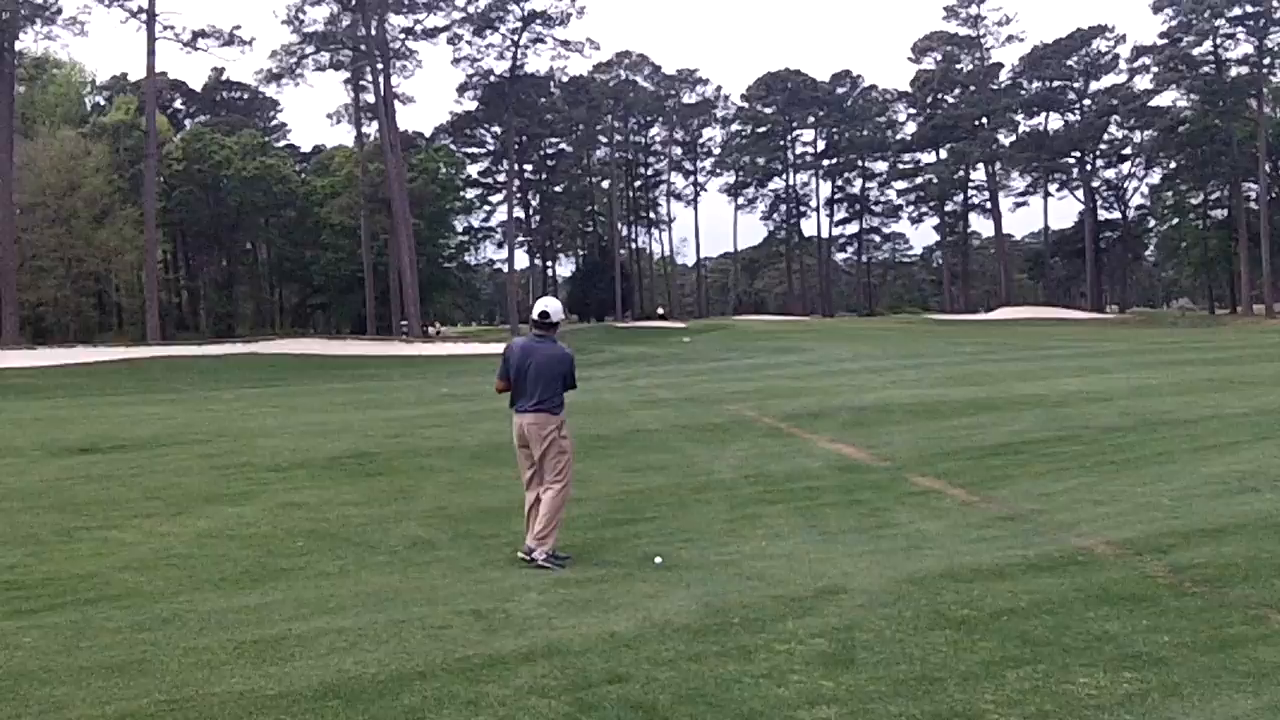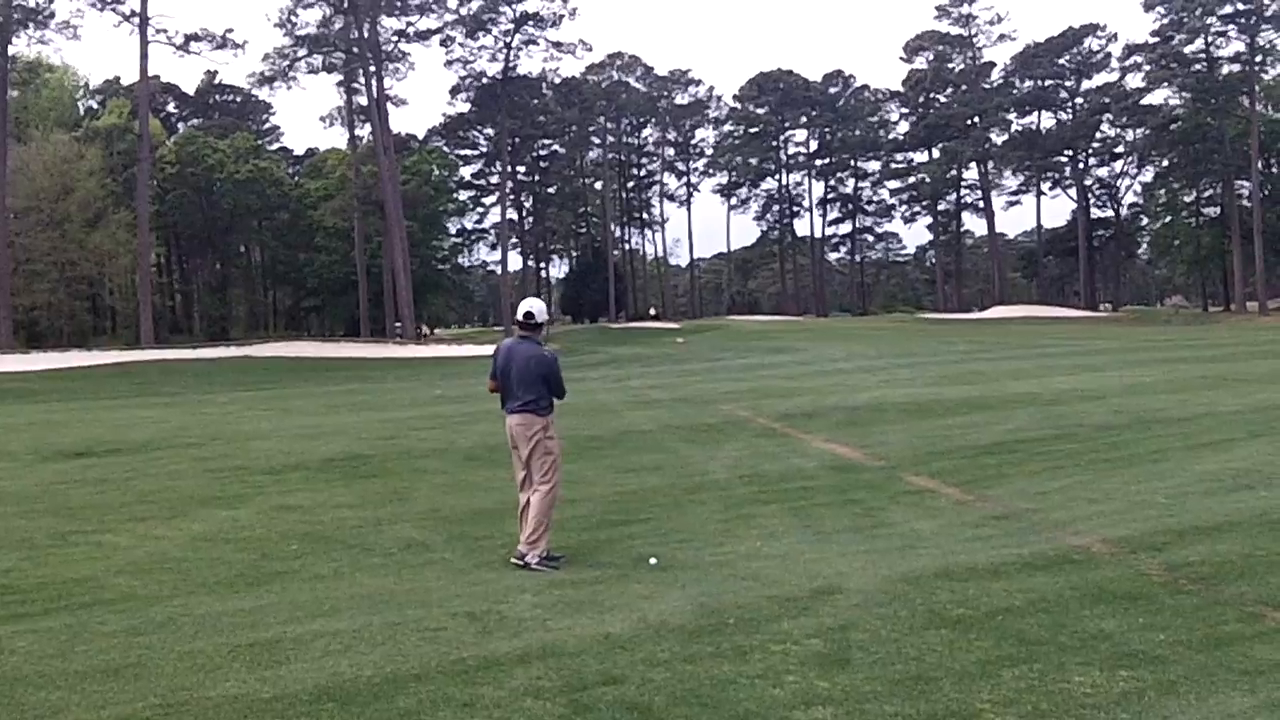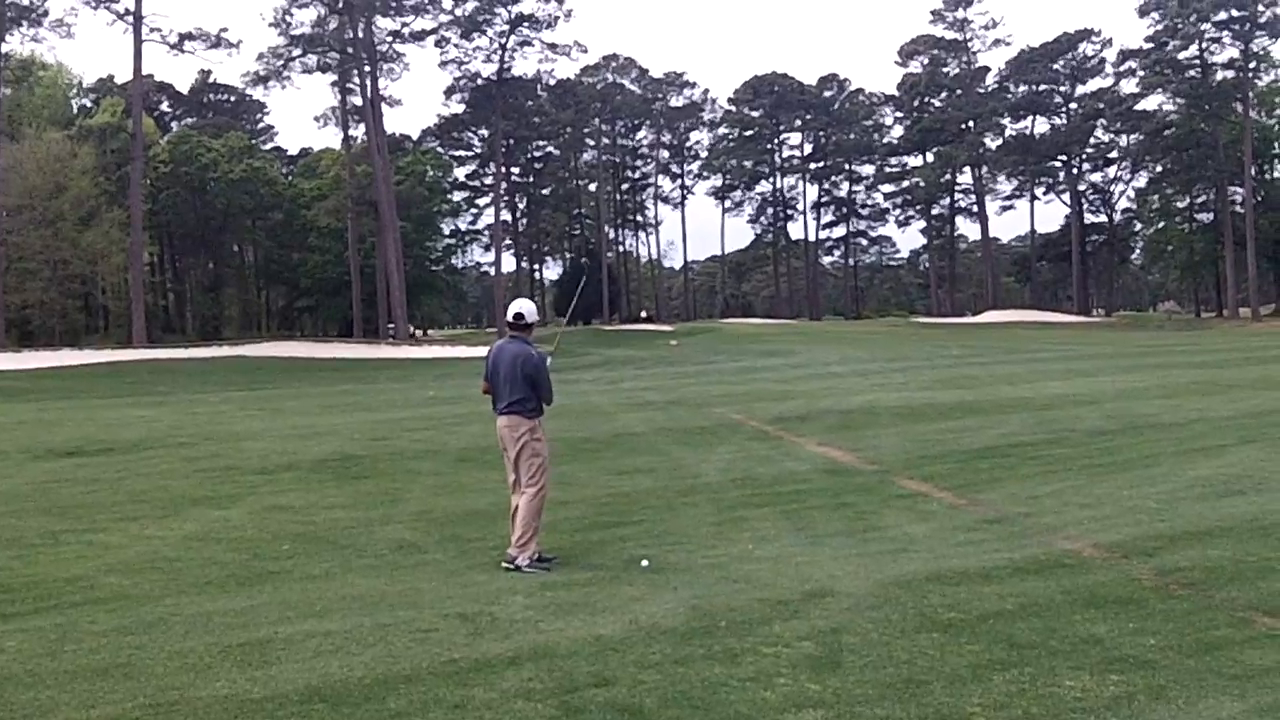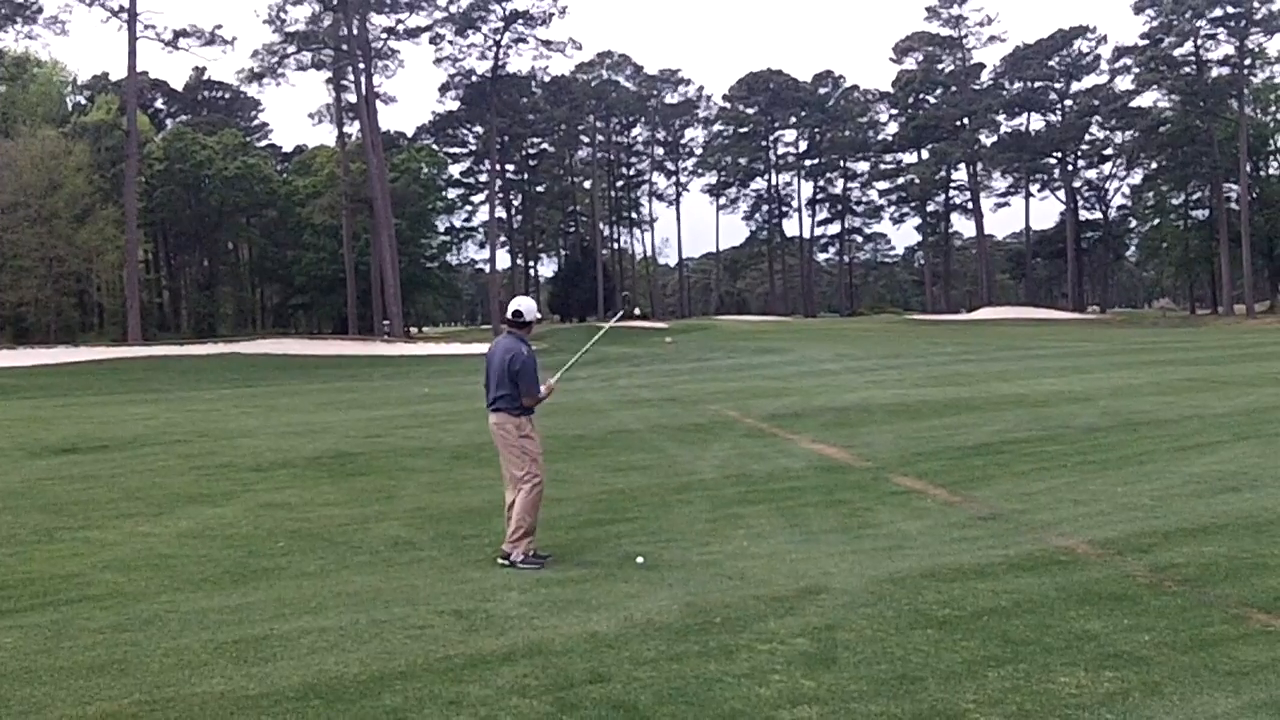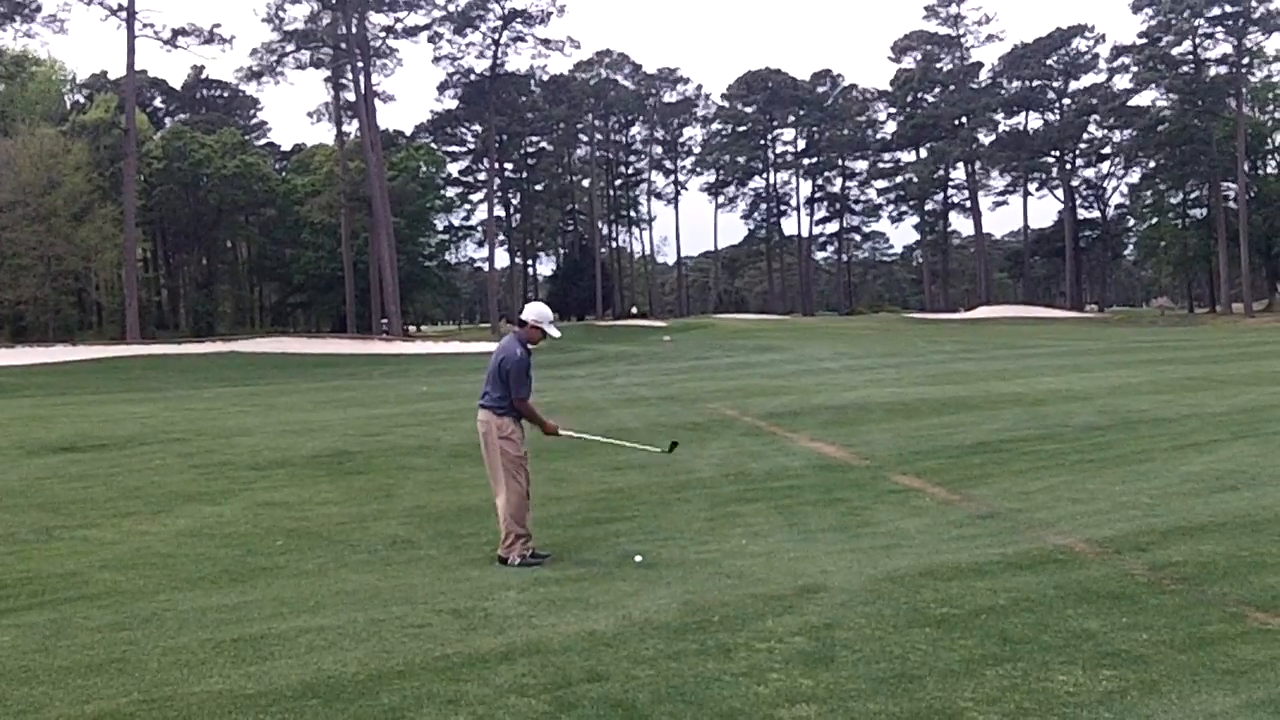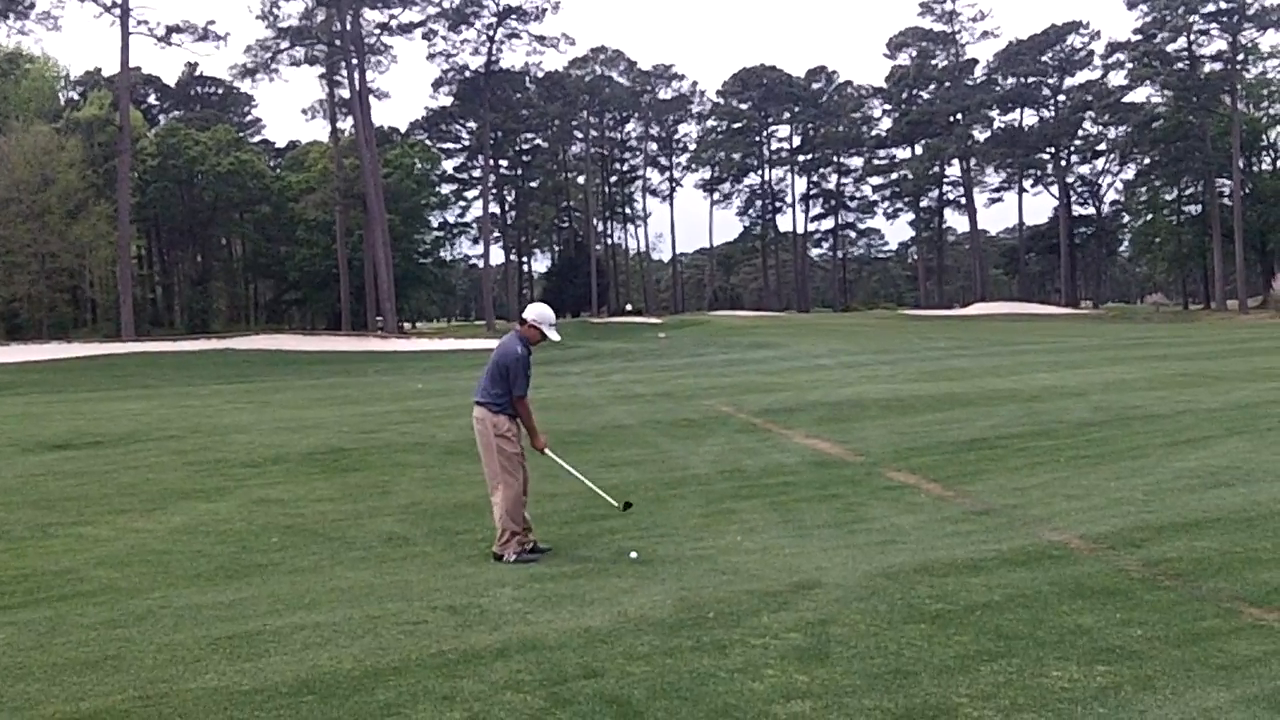
dt=0.4s
person 1, frame 1
left shoulder: (514, 347)
right shoulder: (563, 355)
left elbow: (500, 386)
left hip: (520, 421)
right hip: (548, 423)
left knee: (534, 487)
right knee: (557, 484)
left ankle: (537, 545)
right ankle: (538, 546)
person 1, frame 2
left shoulder: (503, 348)
right shoulder: (545, 357)
left elbow: (493, 386)
right elbow: (560, 394)
left hip: (513, 421)
right hip: (536, 423)
left knee: (528, 487)
right knee: (545, 486)
left ankle: (532, 547)
right ankle: (530, 551)
person 1, frame 3
left shoulder: (495, 349)
right shoulder: (532, 356)
left elbow: (486, 387)
right elbow: (547, 399)
left hip: (503, 422)
right hip: (525, 425)
left knee: (520, 488)
right knee: (533, 488)
left ankle: (525, 549)
right ankle: (520, 555)
person 1, frame 4
left shoulder: (497, 345)
right shoulder: (523, 353)
left elbow: (490, 383)
right elbow: (528, 401)
right wrist: (545, 391)
left hip: (499, 417)
right hip: (514, 422)
left knee: (517, 484)
right knee: (531, 482)
left ankle: (521, 546)
right ankle: (514, 549)
person 1, frame 5
left shoulder: (511, 344)
right shoulder: (517, 355)
right elbow: (520, 402)
left wrist: (538, 421)
right wrist: (544, 425)
left hip: (501, 420)
right hip: (501, 423)
left knee: (519, 485)
right knee: (512, 487)
left ankle: (522, 545)
right ankle: (510, 552)
person 1, frame 6
left shoulder: (514, 345)
right shoulder: (517, 353)
left elbow: (519, 397)
right elbow: (519, 401)
left wrist: (531, 431)
right wrist: (535, 435)
left hip: (500, 419)
right hip: (495, 420)
left knee: (518, 481)
right knee: (507, 485)
left ankle: (523, 540)
right ankle: (505, 549)
